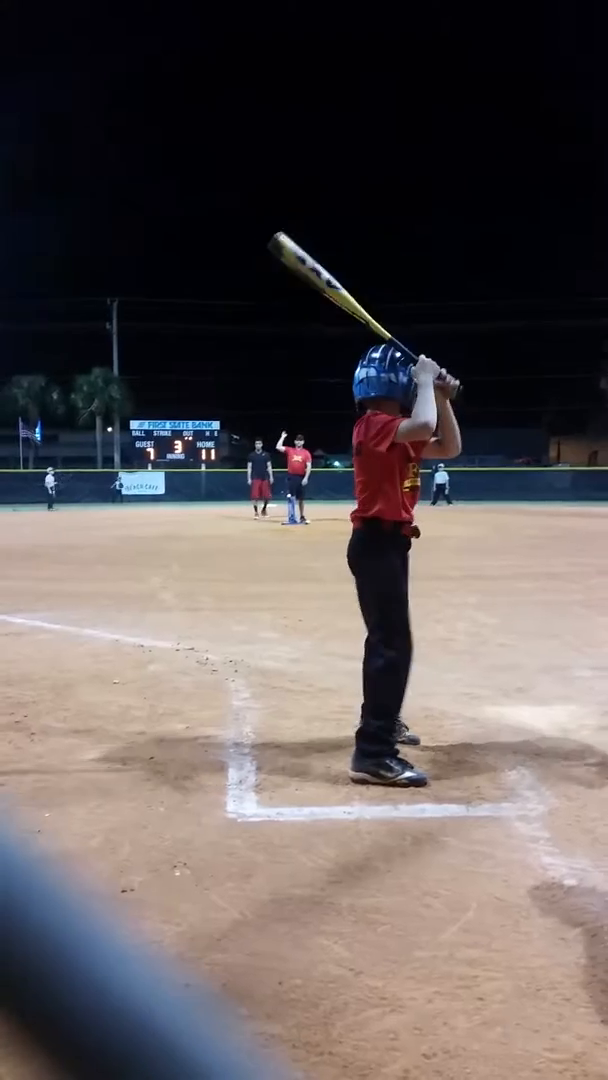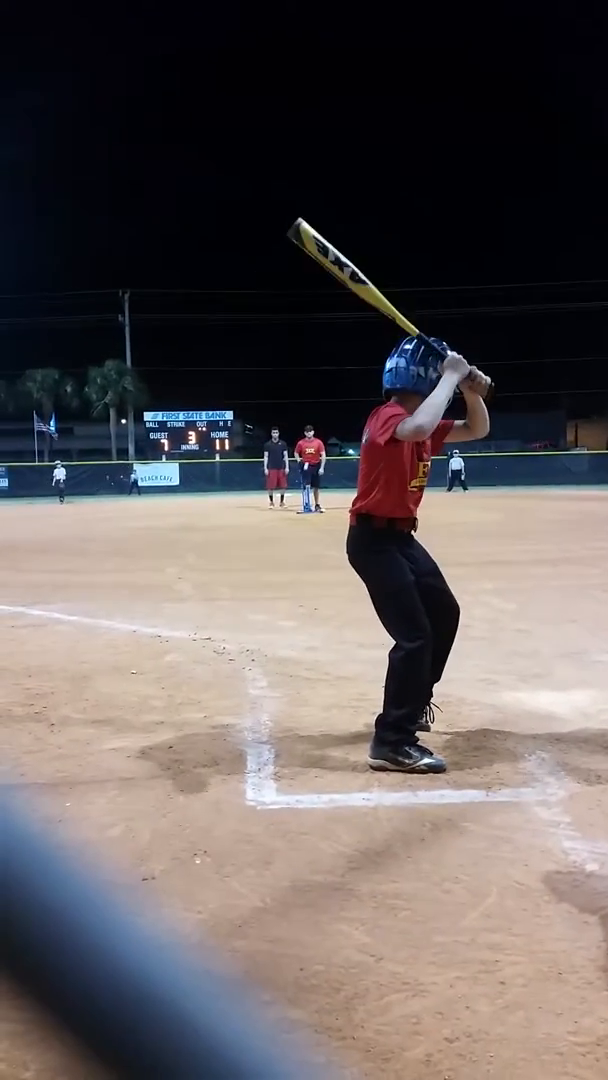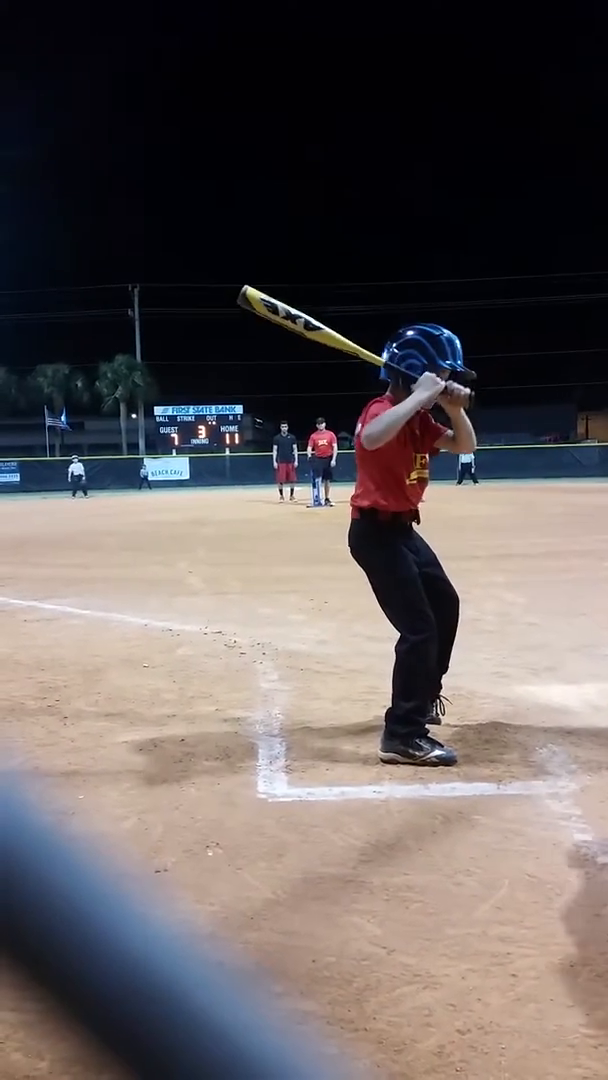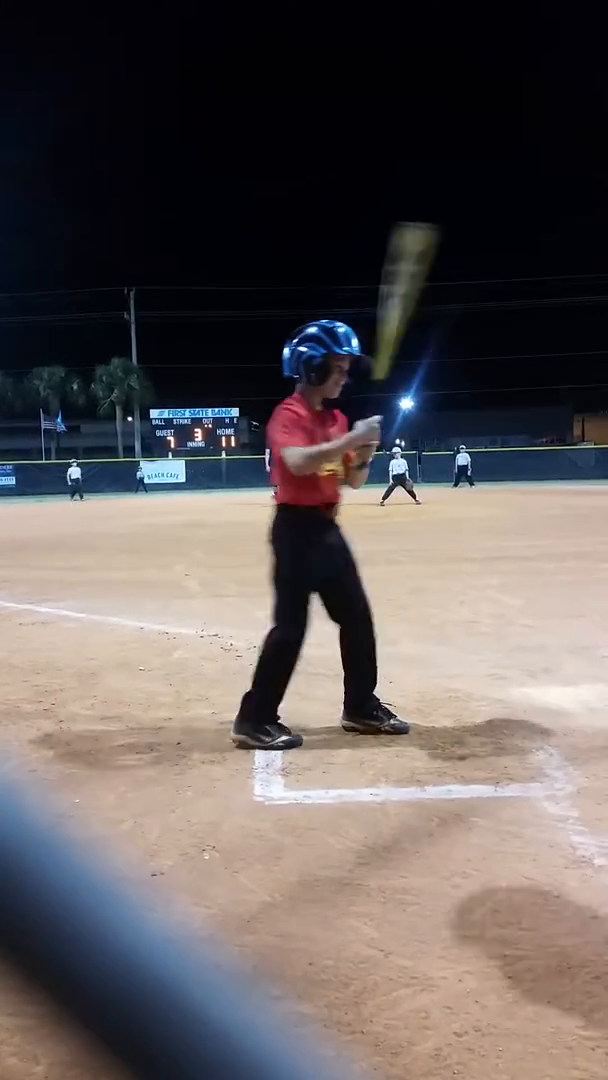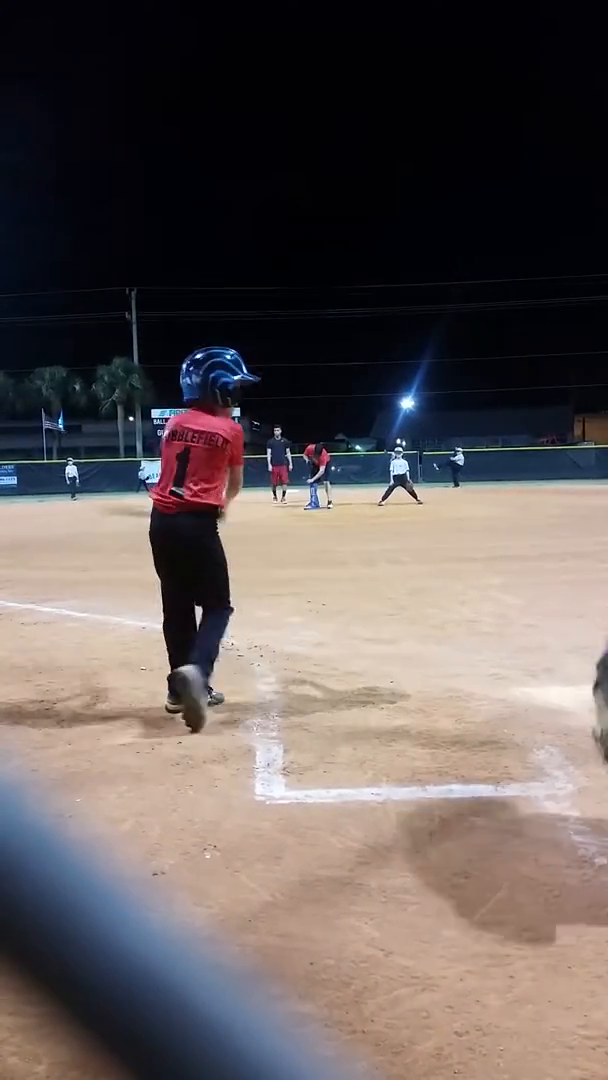
dt=1s
person 1, frame 1
left shoulder: (398, 430)
right shoulder: (373, 423)
left elbow: (450, 447)
right elbow: (423, 425)
left wrist: (441, 396)
right wrist: (425, 379)
left hip: (390, 542)
right hip: (375, 543)
left knee: (387, 638)
right knee: (393, 645)
left ankle: (381, 719)
right ankle: (372, 754)
person 1, frame 2
left shoulder: (421, 422)
right shoulder: (388, 416)
left elbow: (477, 430)
right elbow: (416, 430)
left wrist: (471, 391)
right wrist: (450, 379)
left hip: (400, 534)
right hip: (373, 538)
left knee: (444, 613)
right knee: (414, 634)
left ankle: (413, 700)
right ankle: (392, 743)
person 1, frame 3
left shoulder: (422, 418)
right shoulder: (381, 411)
left elbow: (465, 446)
right elbow: (368, 442)
left wrist: (454, 409)
right wrist: (419, 398)
left hip: (402, 528)
right hip: (375, 532)
left knee: (445, 606)
right knee: (419, 626)
left ankle: (424, 693)
right ankle: (403, 735)
person 1, frame 4
left shoulder: (336, 419)
right shoulder: (291, 413)
left elbow: (352, 481)
right elbow: (296, 461)
left wrist: (364, 456)
right wrist: (348, 440)
left hip: (326, 526)
right hip: (294, 528)
left knee: (357, 615)
right knee: (291, 624)
left ankle: (362, 707)
right ankle: (254, 720)
person 1, frame 5
left shoulder: (173, 423)
right shoulder: (229, 430)
right elbow: (233, 487)
left hip: (162, 521)
right hip: (197, 525)
left knee: (176, 607)
right knee: (215, 606)
left ankle: (185, 686)
right ankle: (194, 670)
